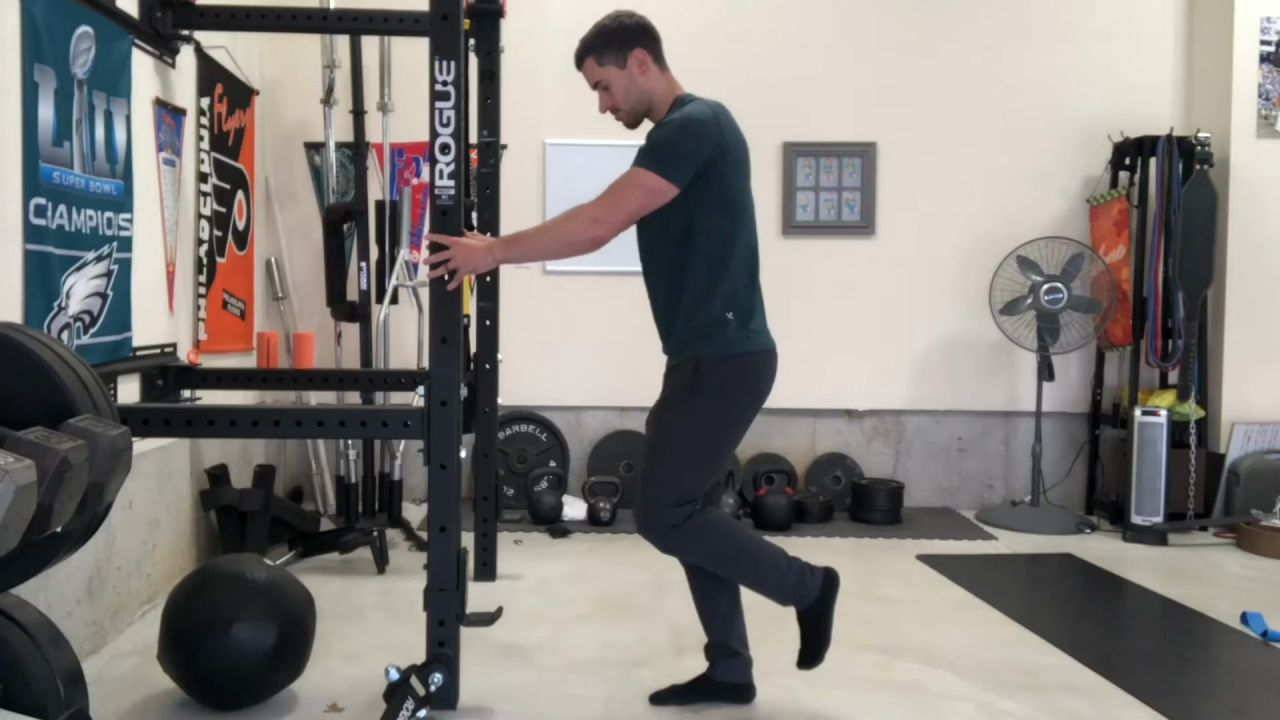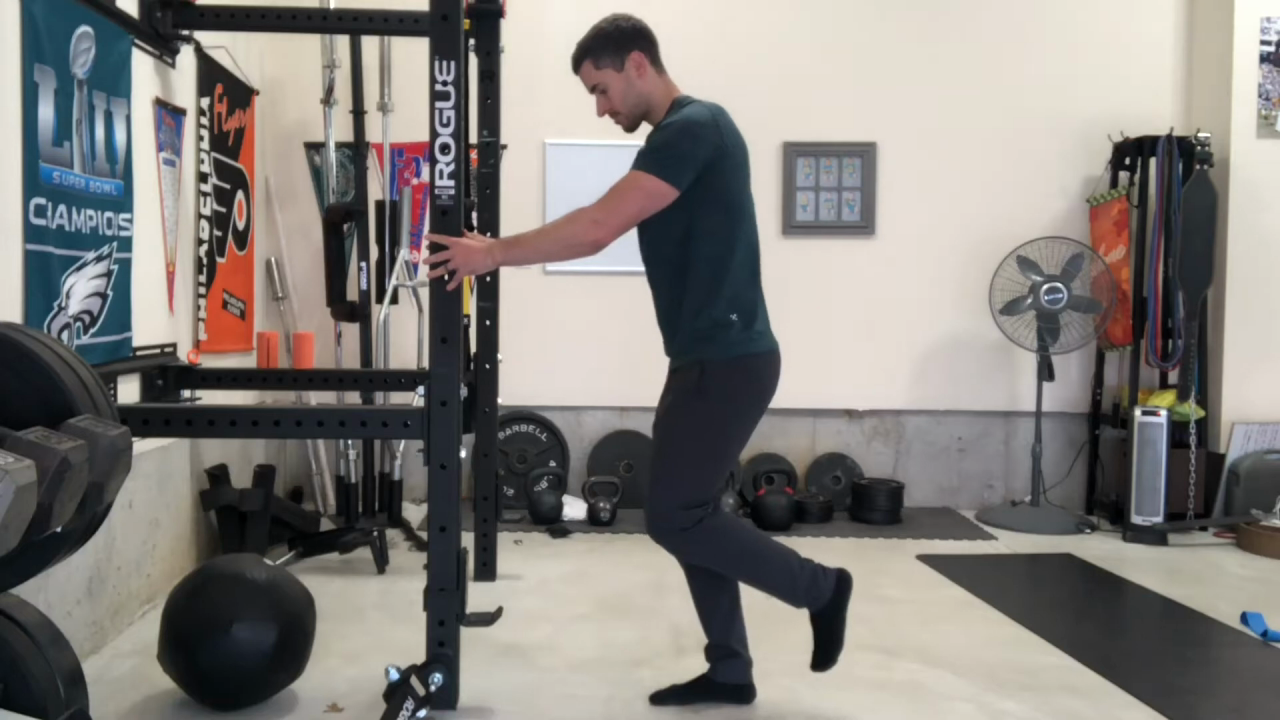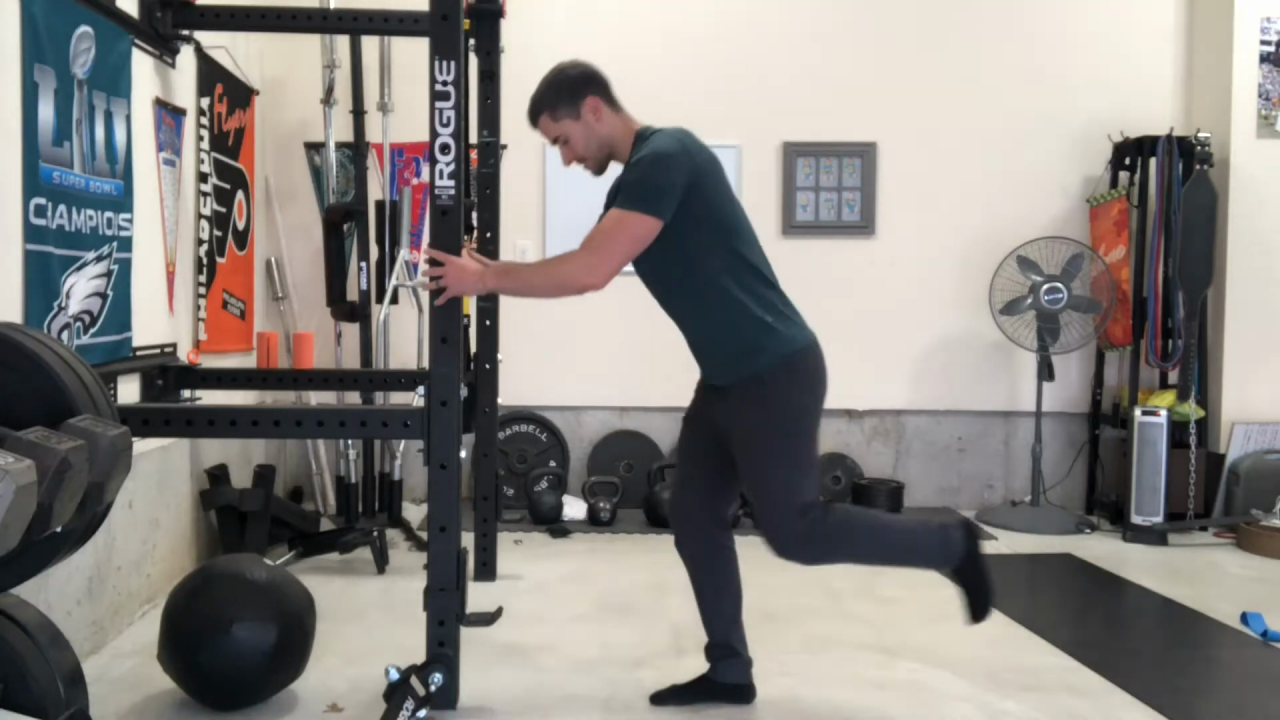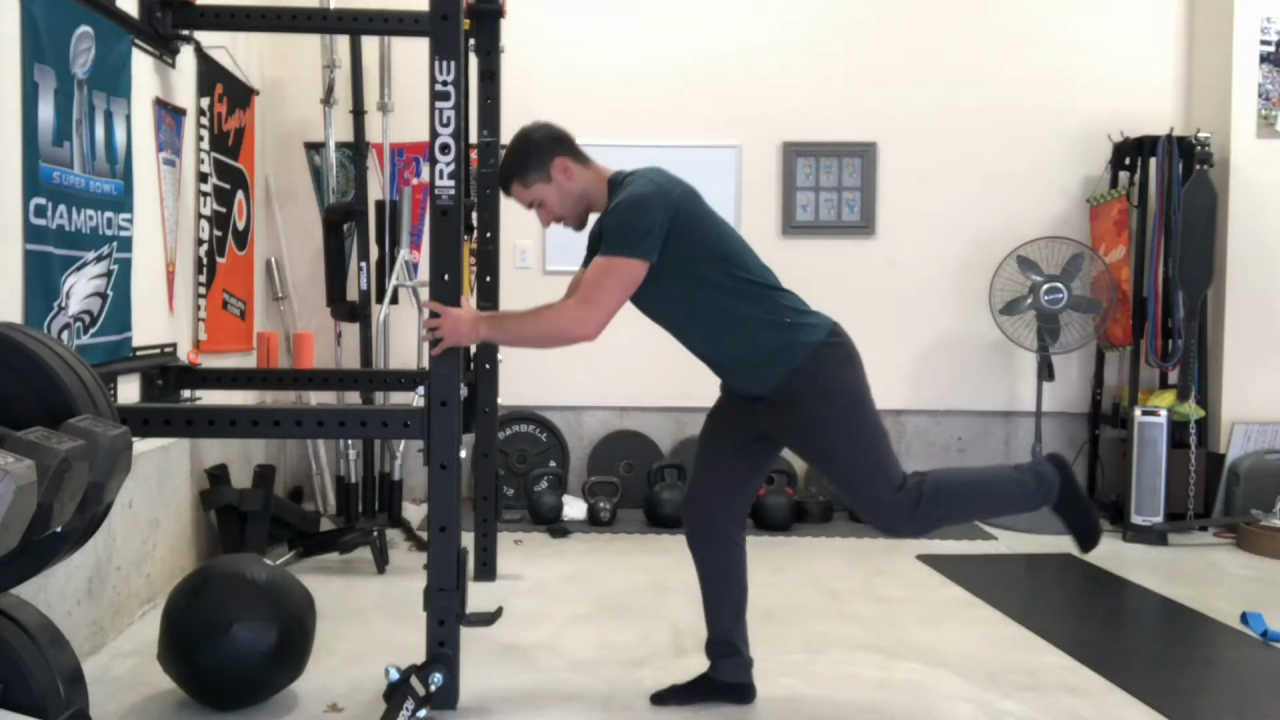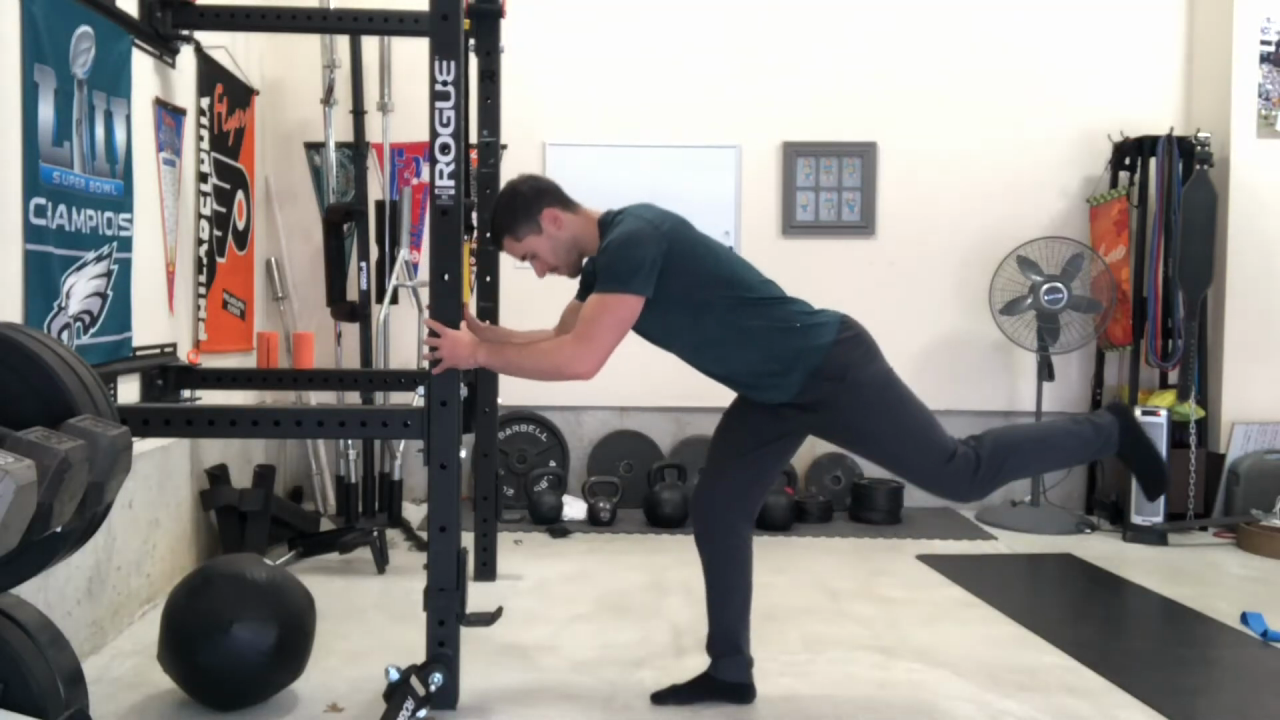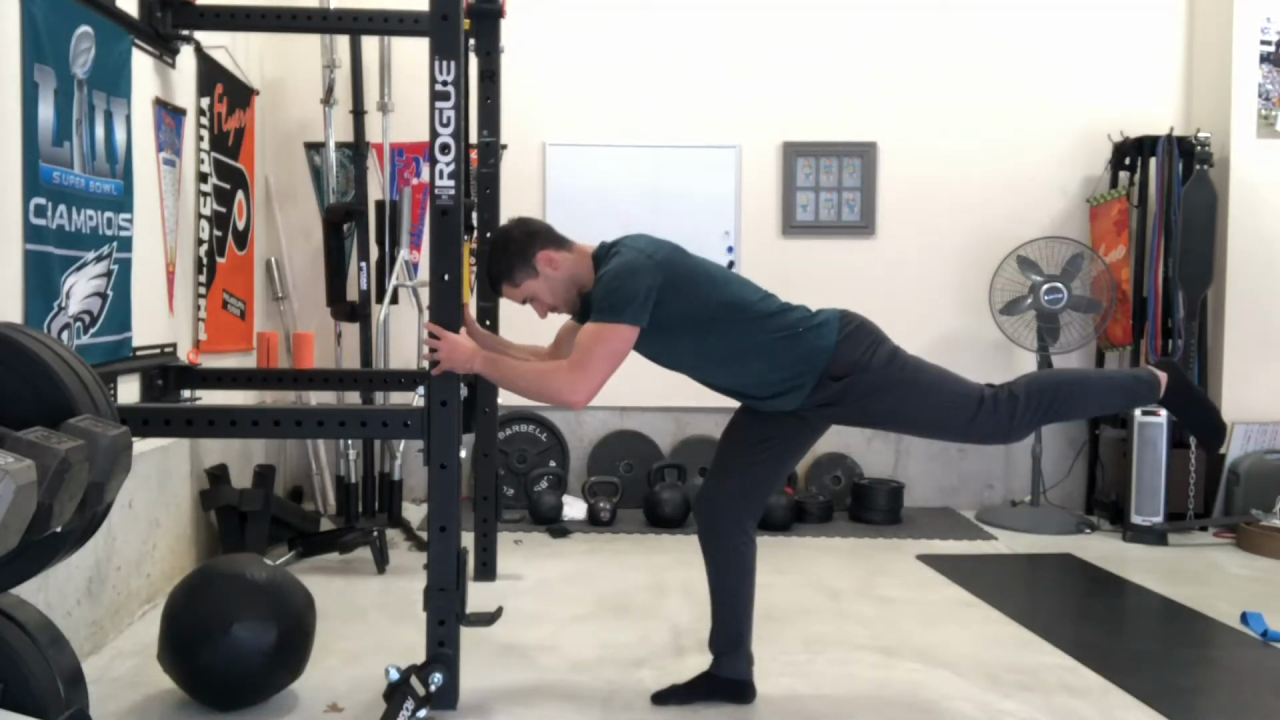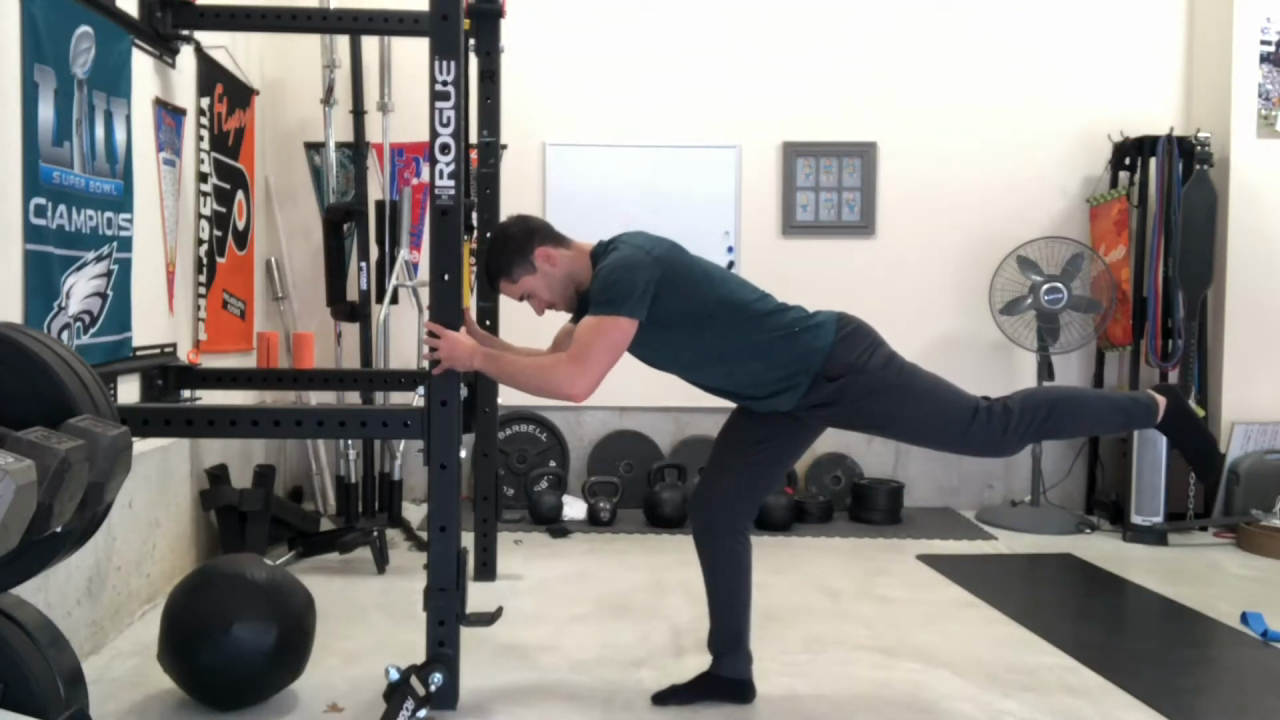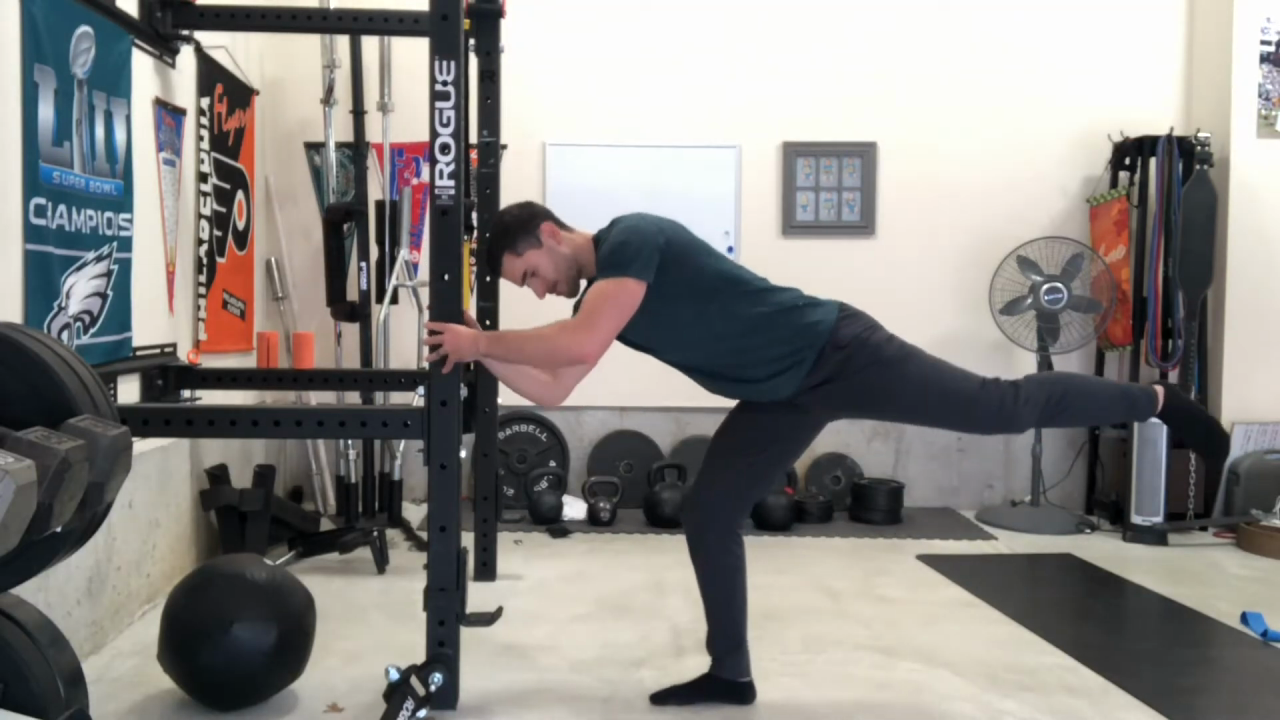
dt=0.5s
person 1, frame 1
left shoulder: (696, 126)
right shoulder: (678, 133)
left elbow: (597, 225)
right elbow: (604, 226)
left wrist: (493, 253)
right wrist: (496, 251)
left hip: (724, 359)
right hip: (706, 356)
left knee: (665, 515)
right knee: (686, 513)
left ankle: (807, 586)
right ankle: (730, 670)
person 1, frame 2
left shoulder: (694, 128)
right shoulder: (677, 136)
left elbow: (597, 227)
right elbow: (603, 227)
left wrist: (493, 254)
right wrist: (499, 253)
left hip: (726, 361)
right hip: (706, 358)
left knee: (675, 519)
right knee: (688, 517)
left ankle: (820, 588)
right ankle: (729, 671)
person 1, frame 3
left shoulder: (665, 158)
right shoulder: (639, 176)
left elbow: (590, 273)
right elbow: (581, 269)
left wrist: (486, 280)
right wrist: (491, 272)
left hip: (775, 371)
right hip: (728, 376)
left knee: (795, 530)
right knee: (695, 519)
left ankle: (952, 545)
right ankle: (729, 671)
person 1, frame 4
left shoulder: (642, 202)
right shoulder: (615, 225)
left elbow: (583, 322)
right elbow: (572, 311)
left wrist: (482, 330)
right wrist: (482, 318)
left hip: (809, 370)
right hip: (755, 383)
left knee: (894, 509)
right knee: (708, 516)
left ankle: (1045, 483)
right ankle: (729, 670)
person 1, frame 5
left shoulder: (633, 240)
right shoulder: (605, 262)
left elbow: (581, 360)
right elbow: (560, 342)
left wrist: (478, 356)
right wrist: (482, 332)
left hip: (829, 366)
right hip: (776, 388)
left knee: (957, 473)
right knee: (716, 511)
left ankle: (1109, 430)
right ankle: (730, 670)
person 1, frame 6
left shoulder: (629, 272)
right shoulder: (607, 285)
left elbow: (575, 388)
right elbow: (556, 361)
left wrist: (476, 361)
right wrist: (481, 342)
left hip: (840, 365)
right hip: (789, 392)
left knee: (998, 415)
right knee: (721, 511)
left ankle: (1156, 385)
right ankle: (731, 669)
person 1, frame 7
left shoulder: (627, 266)
right shoulder: (602, 289)
left elbow: (574, 382)
right elbow: (556, 365)
left wrist: (476, 358)
right wrist: (479, 341)
left hip: (836, 366)
right hip: (784, 397)
left knee: (991, 429)
right knee: (715, 512)
left ankle: (1156, 408)
right ankle: (731, 670)
person 1, frame 8
left shoulder: (632, 238)
right shoulder: (598, 294)
left elbow: (578, 346)
right elbow: (551, 387)
left wrist: (481, 341)
right wrist: (481, 348)
left hip: (836, 351)
right hip: (782, 393)
left knee: (998, 407)
right knee: (708, 513)
left ankle: (1156, 400)
right ankle: (731, 672)
